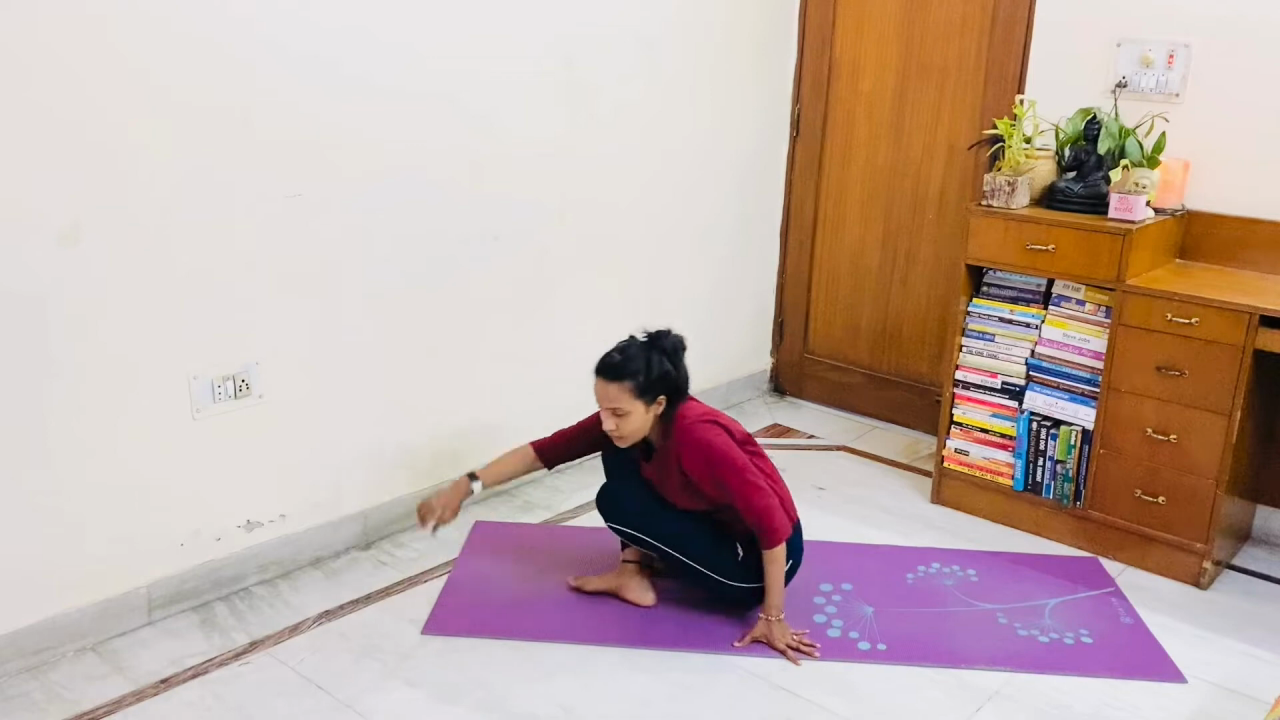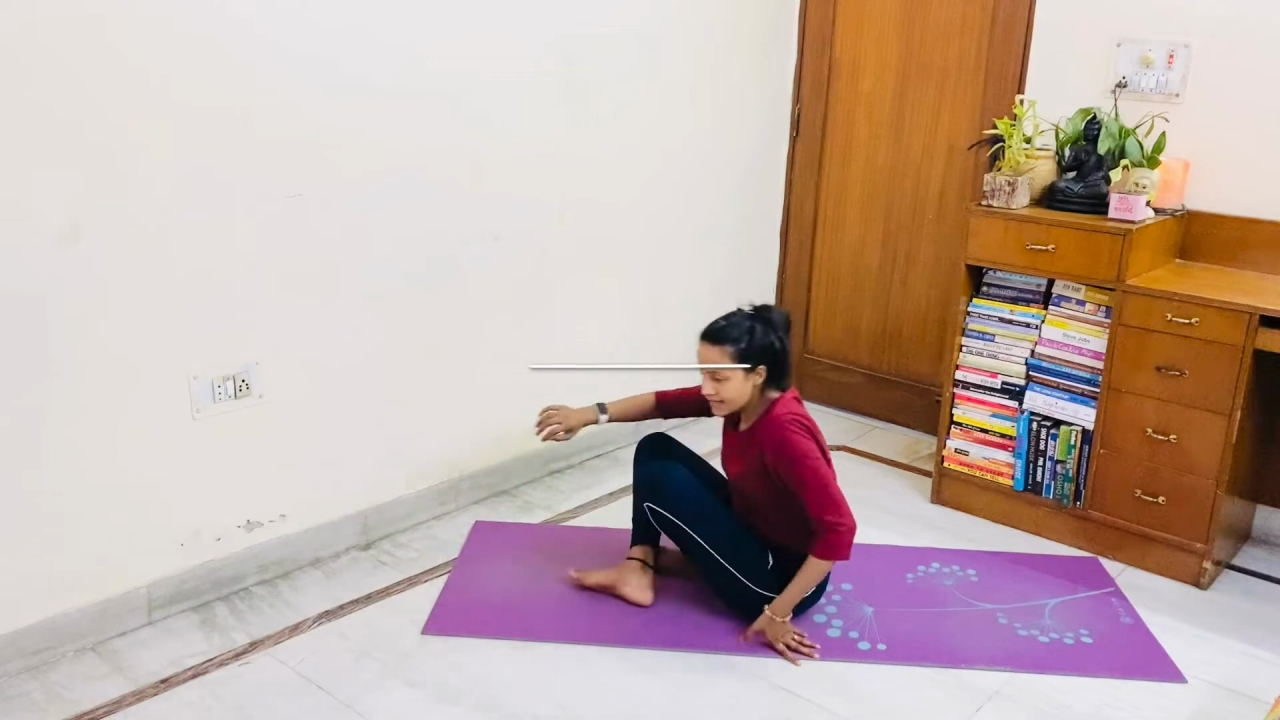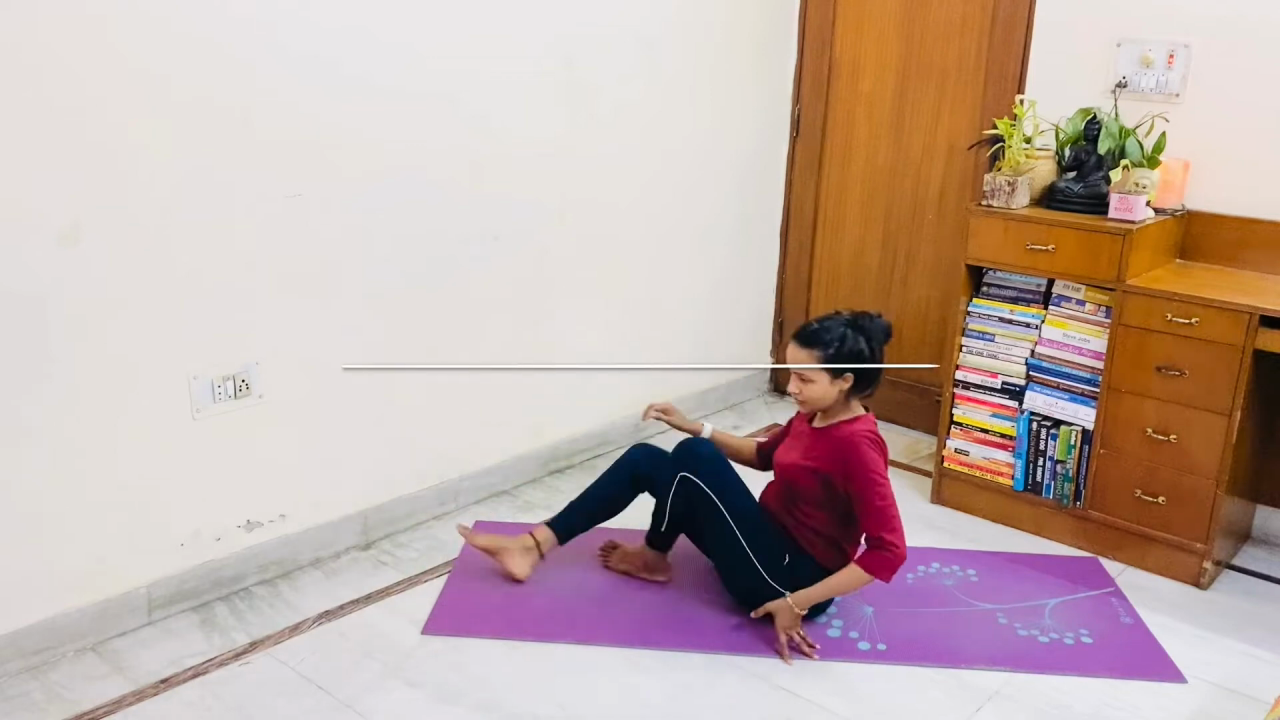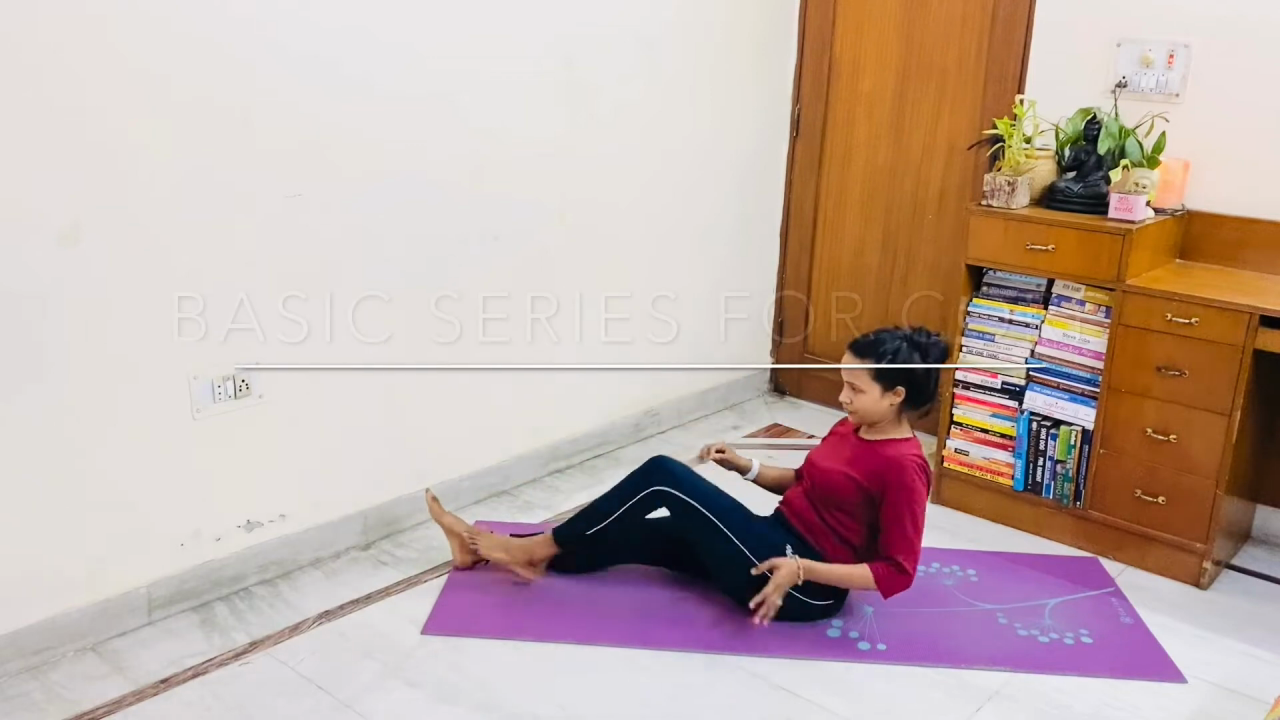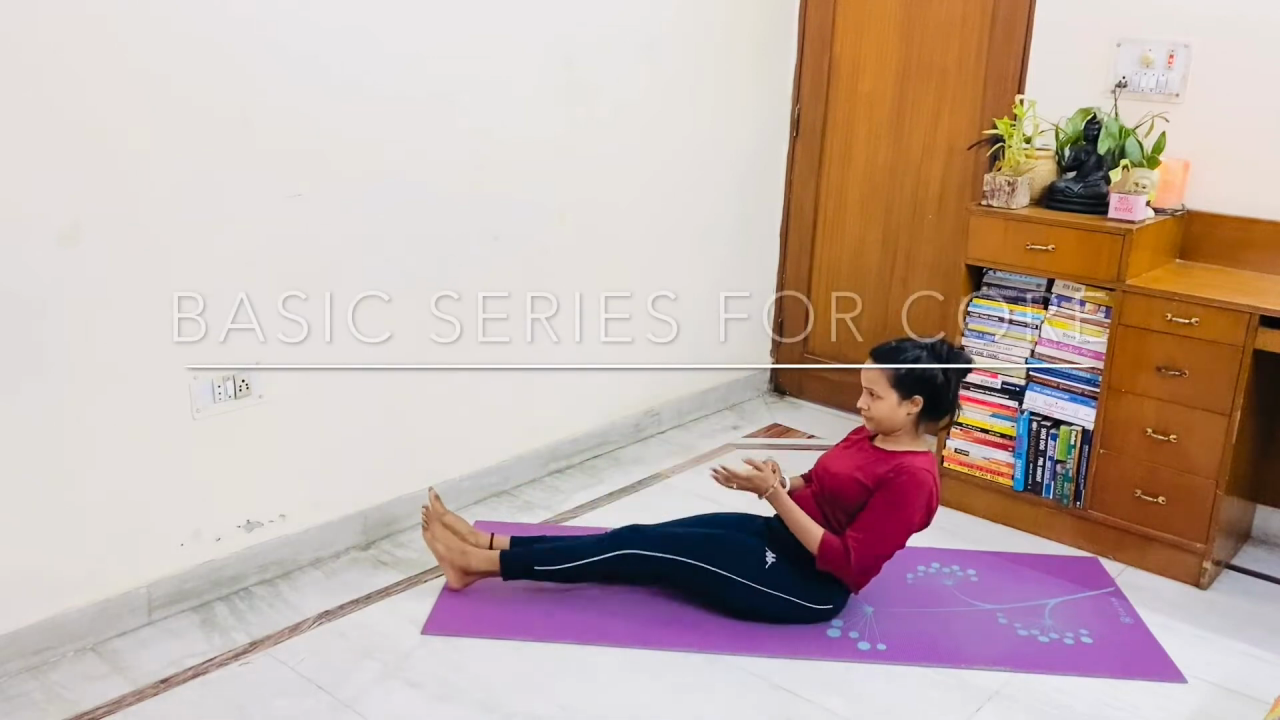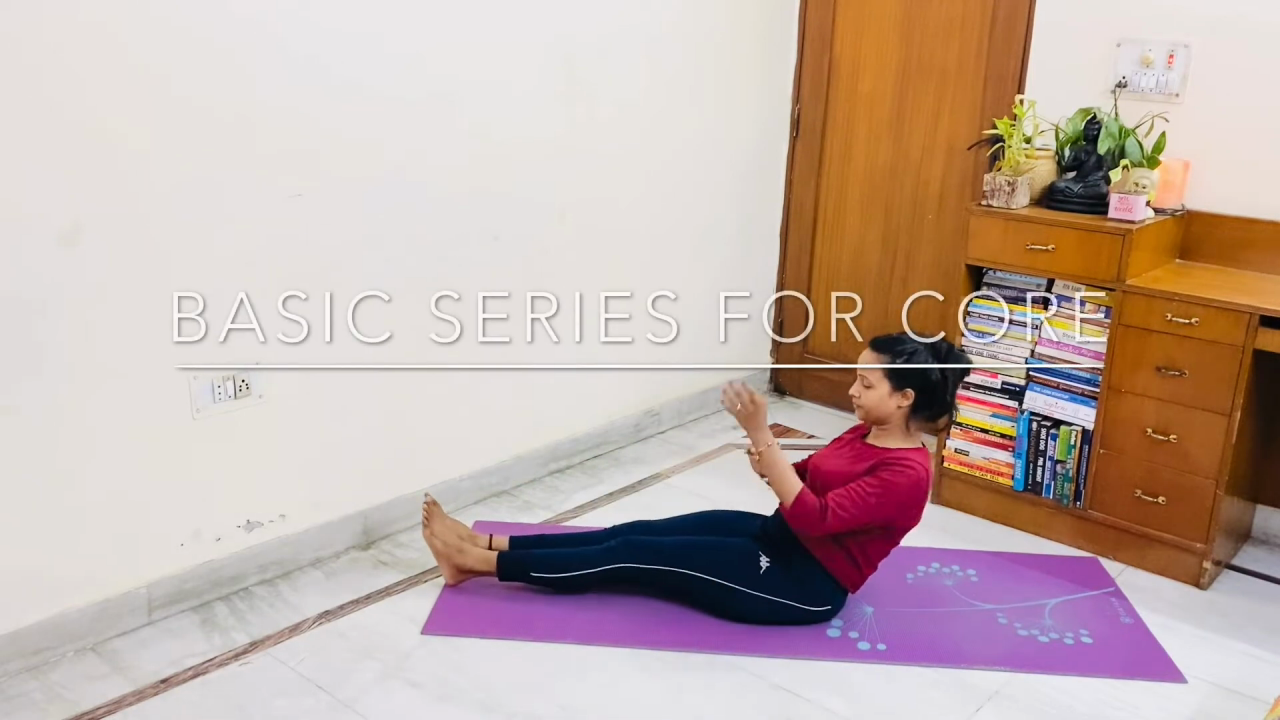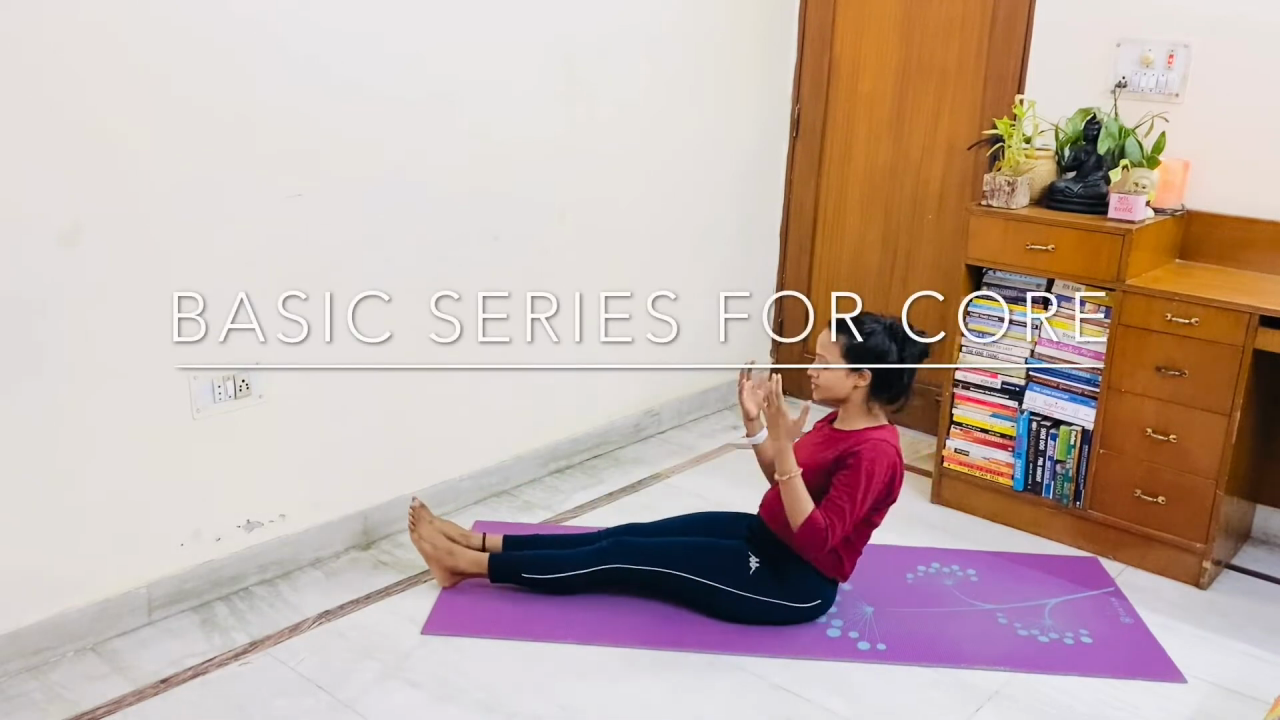
dt=0.3s
person 1, frame 1
left shoulder: (699, 436)
right shoulder: (636, 422)
left elbow: (774, 522)
right elbow: (547, 451)
left wrist: (773, 615)
right wrist: (466, 486)
left hip: (755, 562)
right hip: (718, 526)
left knee: (616, 499)
right knee: (617, 456)
right ankle: (635, 566)
person 1, frame 2
left shoulder: (783, 429)
right shoulder: (741, 398)
left elbow: (839, 530)
right elbow: (663, 402)
left wrist: (778, 612)
right wrist: (592, 414)
left hip: (775, 575)
right hip: (753, 532)
left knee: (659, 481)
right knee: (653, 448)
right ankle: (639, 565)
person 1, frame 3
left shoulder: (858, 445)
right shoulder: (818, 413)
left elbow: (888, 552)
right elbow: (765, 454)
left wrist: (797, 603)
right wrist: (696, 428)
left hip: (789, 576)
right hip: (770, 540)
left knee: (693, 458)
right knee: (643, 459)
left ankle: (651, 555)
right ankle: (536, 542)
person 1, frame 4
left shoulder: (902, 467)
right shoulder: (852, 427)
left elbow: (896, 573)
left wrist: (803, 571)
right wrist: (744, 465)
left hip: (809, 584)
right hip: (777, 541)
left knee: (663, 477)
right knee: (626, 535)
left ankle: (538, 550)
right ankle: (484, 544)
person 1, frame 5
left shoulder: (912, 479)
right shoulder: (870, 437)
left elbow: (841, 559)
left wrist: (773, 495)
right wrist: (776, 483)
left hip: (807, 587)
right hip: (778, 538)
left knee: (639, 550)
right knee: (636, 536)
left ankle: (478, 563)
right ankle: (487, 544)
person 1, frame 6
left shoulder: (906, 472)
right shoulder: (868, 433)
left elbow: (814, 518)
right elbow: (802, 480)
left wrist: (763, 437)
right wrist: (768, 459)
left hip: (805, 586)
right hip: (776, 538)
left knee: (634, 556)
right knee: (636, 533)
left ankle: (477, 562)
right ankle: (488, 543)
person 1, frame 7
left shoulder: (874, 451)
right shoulder: (841, 421)
left elbow: (818, 537)
left wrist: (784, 450)
right wrist: (757, 425)
left hip: (795, 583)
right hip: (766, 537)
left knee: (625, 557)
right knee: (623, 535)
left ankle: (469, 564)
right ankle: (481, 543)
